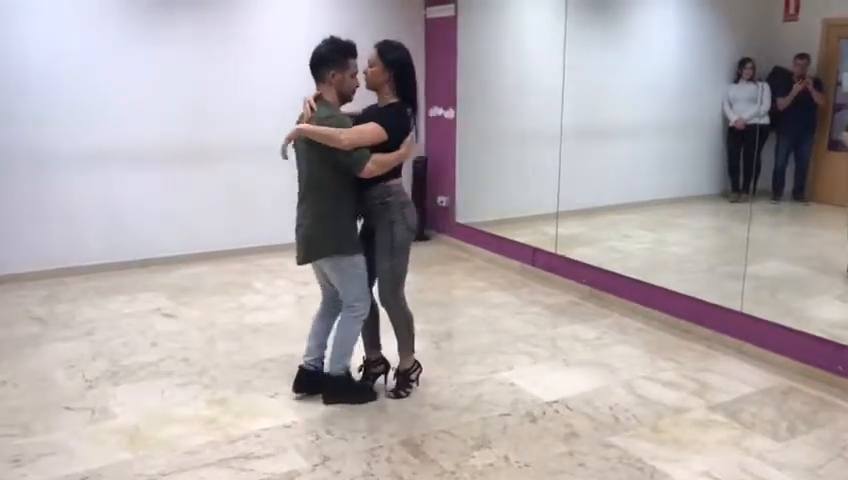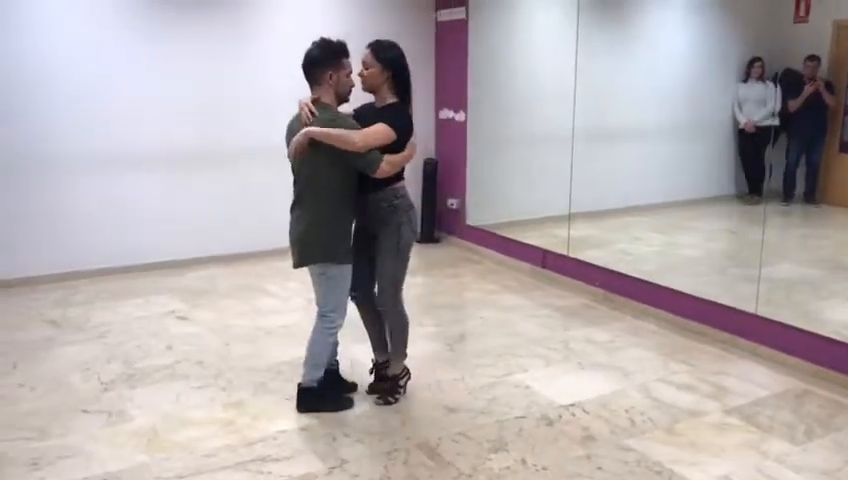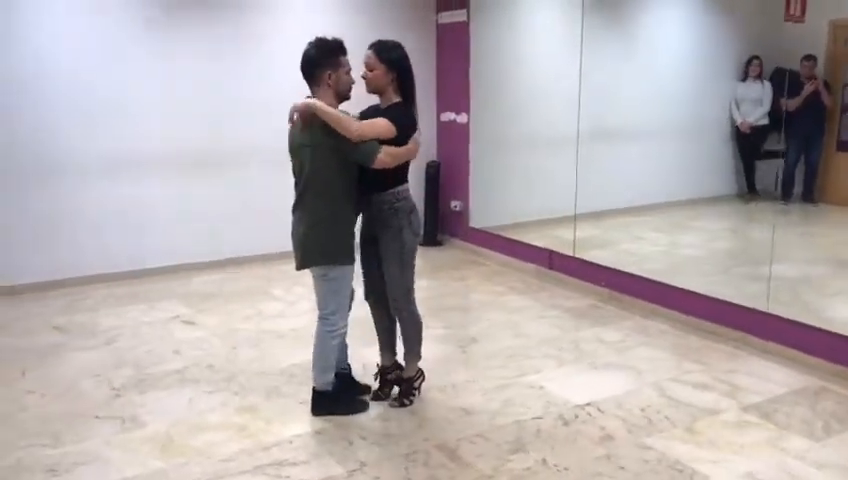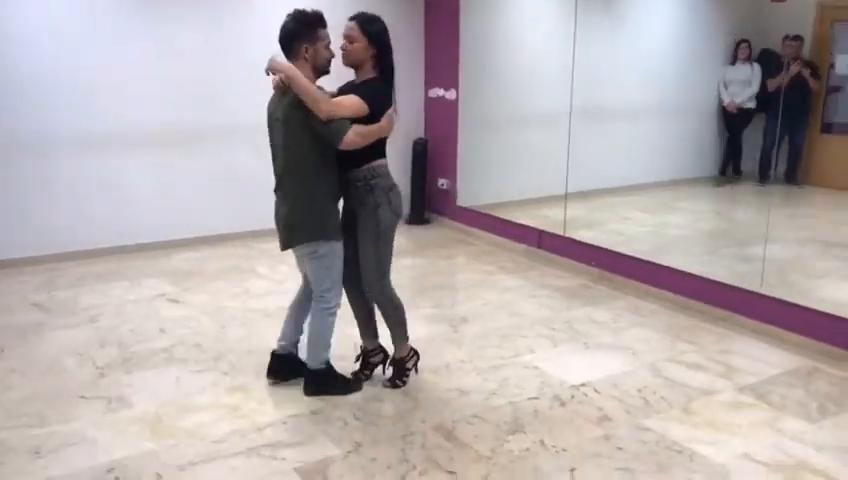
dt=0.5s
person 1, frame 1
left shoulder: (308, 118)
right shoulder: (333, 122)
right elbow: (366, 167)
right wrist: (403, 153)
left hip: (314, 227)
right hip: (332, 232)
left knee: (333, 300)
right knee: (357, 303)
left ankle: (309, 371)
right ankle: (336, 378)
person 1, frame 2
left shoulder: (298, 121)
right shoulder: (337, 124)
right elbow: (379, 167)
right wrist: (408, 154)
left hip: (309, 229)
right hip: (325, 235)
left knee: (333, 307)
right knee: (331, 314)
left ankle: (328, 373)
right ankle: (311, 389)
person 1, frame 3
left shoulder: (301, 122)
right shoulder: (334, 123)
right elbow: (381, 158)
right wrist: (411, 149)
left hip: (314, 229)
right hip: (327, 235)
left knee: (339, 307)
right knee: (332, 315)
left ankle: (341, 375)
right ankle: (325, 393)
person 1, frame 4
left shoulder: (281, 97)
right elbow: (349, 139)
right wrist: (384, 127)
left hip: (293, 209)
right hip: (312, 214)
left knee: (312, 287)
right knee: (327, 295)
left ankle: (283, 357)
right ankle: (318, 373)
person 2, frame 1
left shoulder: (395, 116)
right shoulder: (373, 111)
left elbow: (346, 140)
right elbow: (339, 125)
left wrist: (302, 129)
left hip: (393, 212)
right hip: (373, 213)
left knee: (390, 295)
left ankle: (408, 366)
right ankle: (374, 360)
person 2, frame 2
left shoulder: (398, 116)
right shoulder: (365, 111)
left elbow: (358, 142)
right elbow: (337, 125)
left wrist: (310, 132)
right wrist: (310, 107)
left hip: (394, 214)
right hip: (366, 214)
left knee: (387, 297)
right knee: (360, 292)
left ankle: (398, 370)
right ankle: (382, 362)
person 2, frame 3
left shoulder: (401, 116)
right shoulder: (373, 112)
left elbow: (355, 132)
right elbow: (348, 132)
left wrist: (314, 105)
right wrist: (313, 111)
left hip: (397, 215)
right hip: (372, 214)
left knee: (400, 299)
right knee: (375, 294)
left ankle: (412, 372)
right ankle: (389, 365)
person 2, frame 4
left shoulder: (375, 91)
right shoulder: (351, 89)
left elbow: (326, 110)
right elbow: (322, 106)
left wrist: (287, 70)
right wrist: (288, 84)
left hip: (376, 194)
right hip: (354, 194)
left knee: (375, 282)
right knee: (350, 276)
left ankle: (405, 353)
right ankle: (371, 349)
person 3, frame 1
left shoulder: (815, 83)
right shoulder: (785, 83)
left elbow: (821, 102)
right elbow: (780, 106)
left wrist: (811, 88)
right wrist: (794, 91)
left hip: (807, 130)
right hip: (786, 129)
left knee: (803, 162)
right knee: (780, 161)
left ankle: (799, 192)
right ankle: (777, 192)
person 3, frame 2
left shoulder: (826, 85)
left elbow: (832, 103)
right elbow: (791, 107)
left wrist: (822, 90)
right wrist: (805, 93)
left hip: (818, 132)
right hip: (797, 131)
left knee: (814, 164)
right knee: (791, 163)
left ankle: (810, 194)
right ankle: (788, 194)
person 3, frame 3
left shoulder: (823, 84)
right shoulder: (793, 84)
left elbow: (829, 104)
right elbow: (790, 107)
left wrist: (821, 89)
right wrist: (805, 93)
left hip: (816, 132)
right hip: (796, 131)
left knee: (813, 164)
right knee: (790, 163)
left ankle: (808, 194)
right ankle: (786, 194)
person 3, frame 4
left shoulder: (810, 66)
left elbow: (816, 87)
right elbow: (771, 87)
left wrist: (807, 76)
right wrist: (789, 73)
left hip: (800, 113)
right hip: (778, 112)
left knee: (797, 146)
right knee: (769, 144)
left ankle: (791, 175)
right ankle: (764, 175)
person 4, frame 1
left shoulder: (762, 86)
right shoulder: (732, 87)
left elbow: (764, 106)
right elbow: (726, 106)
left wrist: (744, 118)
right wrist: (734, 119)
left hip: (756, 126)
right hip: (735, 126)
left knee: (750, 158)
right knee: (732, 157)
left ankle: (746, 190)
right ankle: (735, 189)
person 4, frame 2
left shoulder: (769, 86)
right shoulder: (741, 86)
left elbow: (772, 107)
right elbow: (736, 107)
left wrist: (754, 121)
right wrist: (744, 122)
left hip: (764, 127)
right hip: (745, 128)
left knee: (758, 158)
right knee: (746, 159)
left ankle: (758, 192)
right ankle: (751, 191)
person 4, frame 3
left shoulder: (765, 85)
right shoulder: (739, 85)
left elbow: (766, 107)
right elbow: (733, 105)
left wrist: (749, 121)
right wrist: (740, 121)
left hip: (759, 126)
right hip: (741, 127)
left knee: (754, 154)
right knee: (746, 158)
right ankle: (751, 190)
person 4, frame 4
left shoulder: (754, 67)
right shoulder: (729, 67)
left elbow: (754, 88)
right elbow: (722, 86)
left wrist: (737, 102)
right wrist: (727, 101)
left hip: (746, 108)
right hip: (728, 107)
left knee: (734, 136)
right knee: (734, 137)
left ankle: (724, 172)
right ankle: (735, 171)
